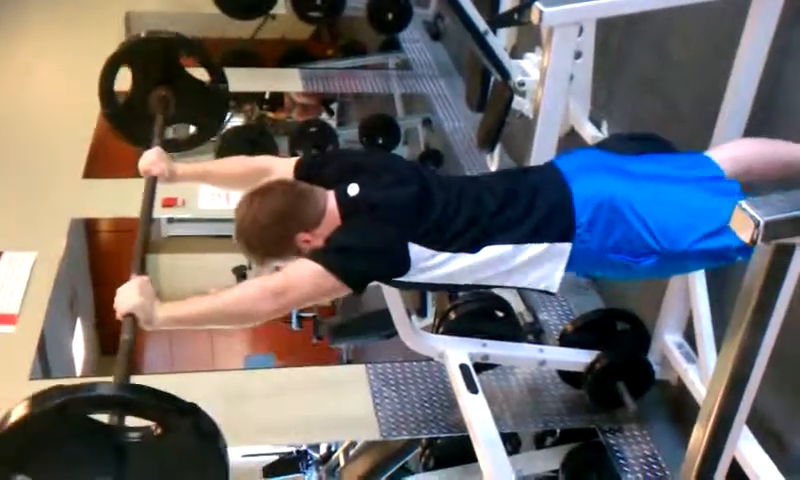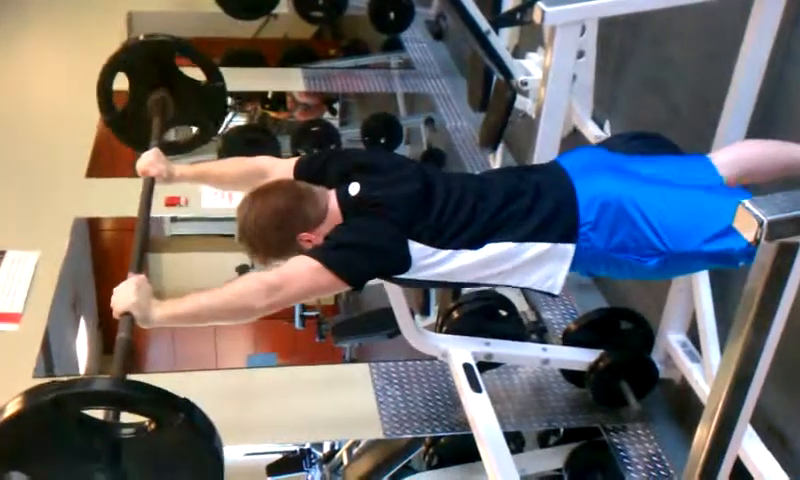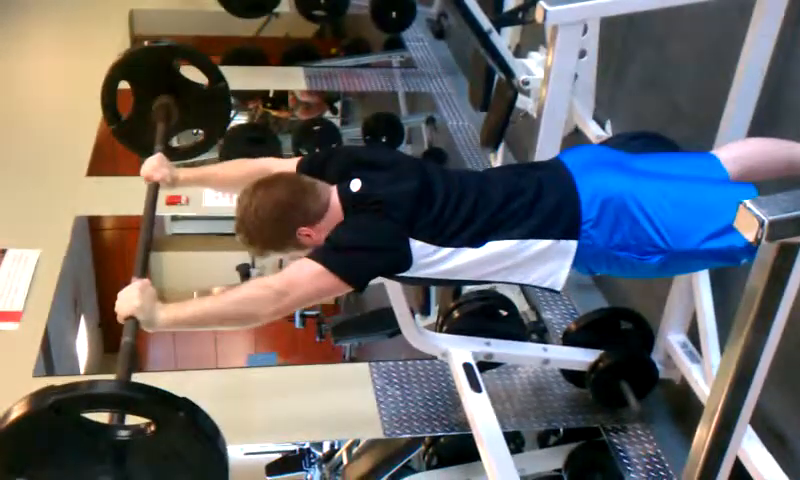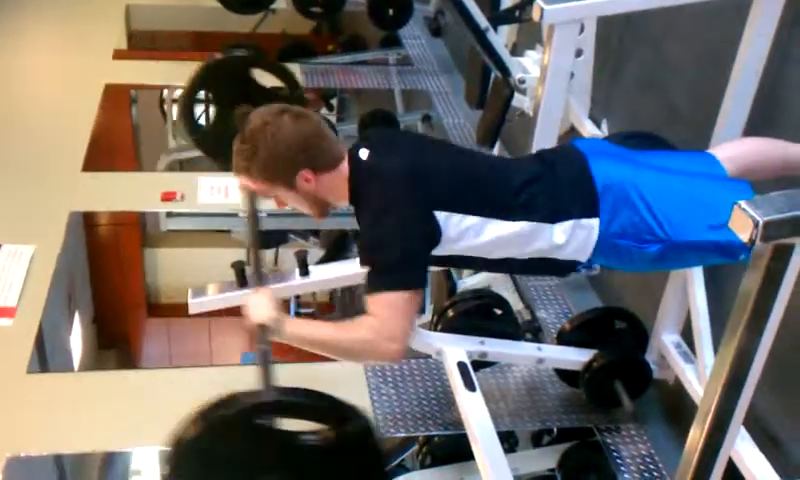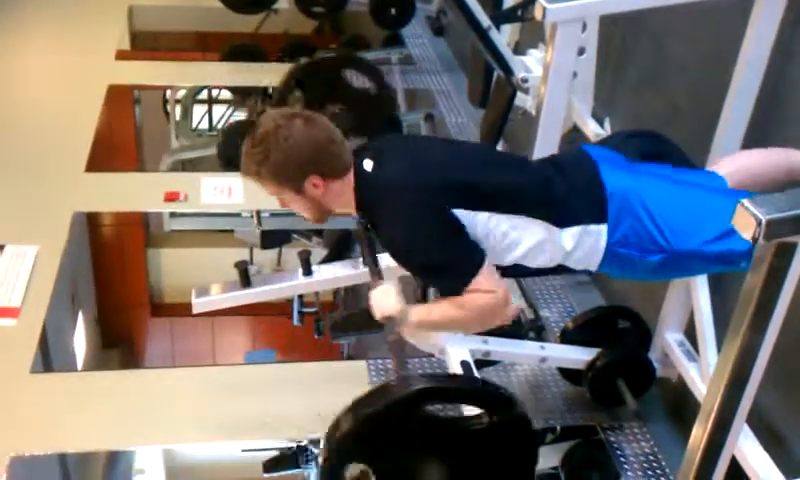
dt=0.3s
person 1, frame 1
left shoulder: (371, 237)
right shoulder: (347, 170)
left elbow: (276, 296)
right elbow: (267, 168)
left wrist: (157, 310)
right wrist: (178, 169)
left hip: (583, 228)
right hip: (567, 179)
left knee: (741, 221)
right knee: (715, 171)
person 1, frame 2
left shoulder: (372, 235)
right shoulder: (348, 169)
left elbow: (272, 292)
right elbow: (266, 168)
left wrist: (154, 310)
right wrist: (177, 170)
left hip: (587, 227)
right hip: (570, 177)
right knee: (719, 173)
person 1, frame 3
left shoulder: (372, 231)
right shoulder: (344, 167)
left elbow: (268, 296)
right elbow: (270, 174)
left wrist: (156, 312)
right wrist: (182, 174)
left hip: (591, 223)
right hip: (573, 176)
left knee: (740, 223)
right knee: (720, 173)
person 1, frame 4
left shoulder: (390, 218)
right shoulder: (366, 148)
left elbow: (384, 340)
left wrist: (280, 323)
right wrist: (262, 170)
left hip: (599, 217)
right hip: (581, 168)
right knee: (719, 168)
person 1, frame 5
left shoulder: (409, 221)
right shoulder: (374, 156)
left elbow: (496, 306)
left wrist: (407, 313)
left hip: (605, 224)
right hip: (585, 174)
right knee: (716, 184)
